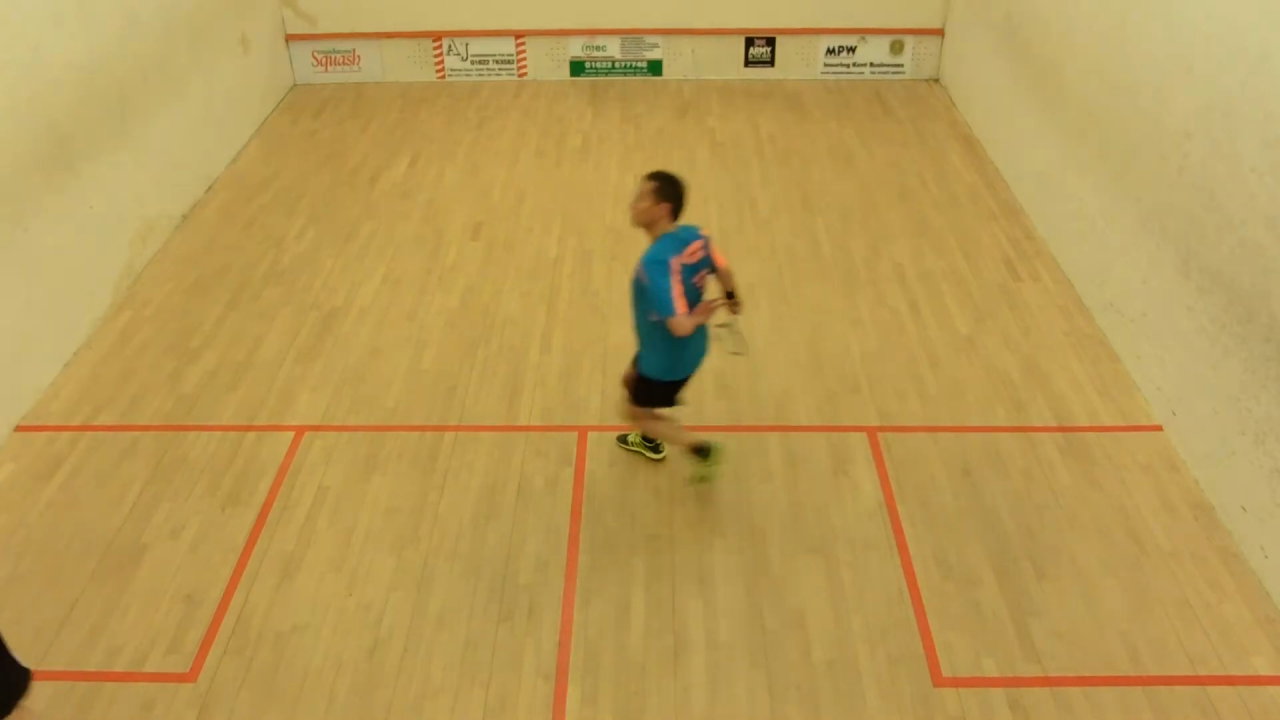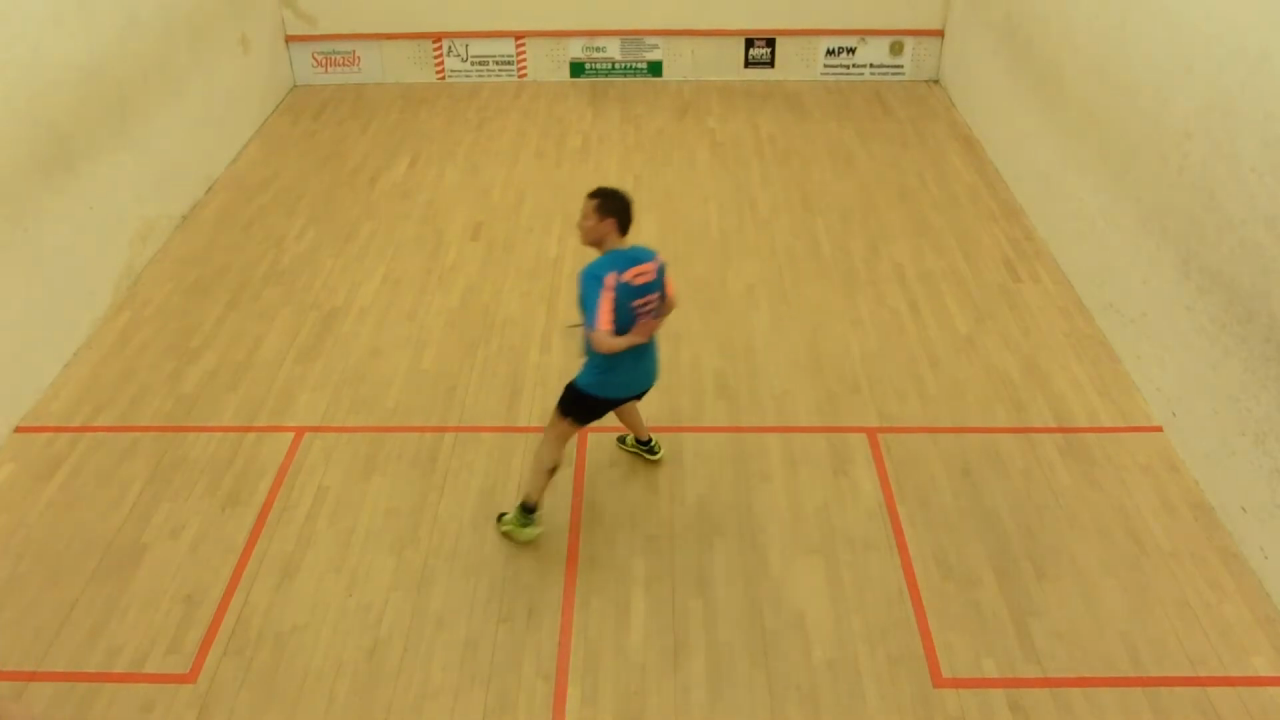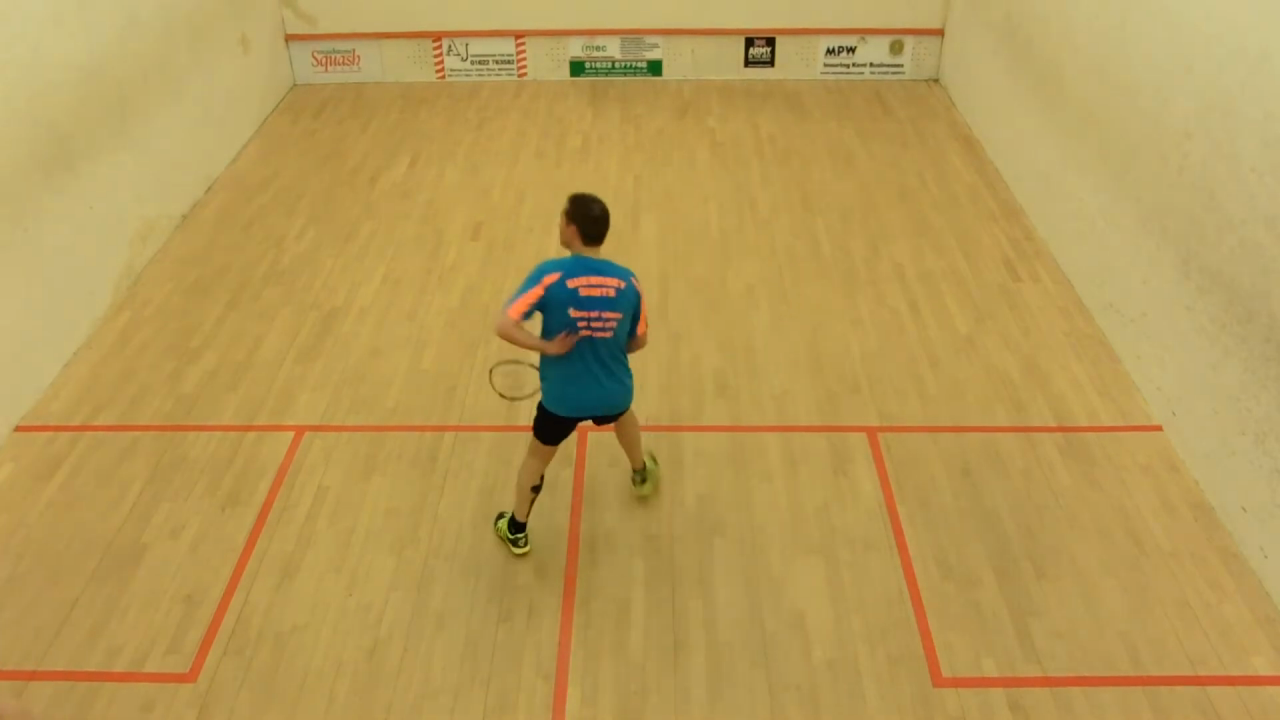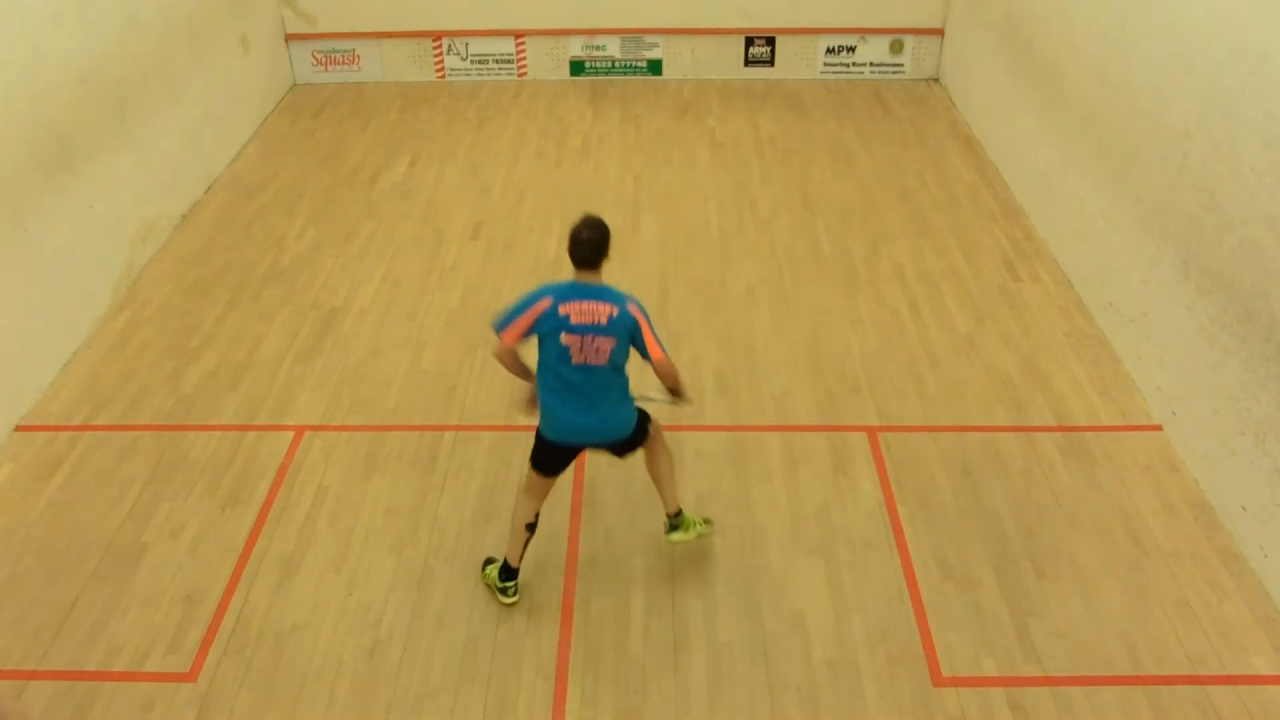
dt=0.2s
person 1, frame 1
left shoulder: (658, 261)
right shoulder: (694, 236)
left elbow: (679, 327)
right elbow: (723, 271)
left wrist: (696, 317)
right wrist: (731, 298)
left hip: (668, 358)
left knee: (637, 413)
right knee: (632, 381)
left ankle: (702, 450)
right ankle: (650, 441)
person 1, frame 2
left shoulder: (598, 274)
right shoulder: (653, 259)
left elbow: (601, 343)
right elbow: (668, 304)
left wrist: (633, 338)
left hip: (605, 377)
right hip: (644, 373)
left knee: (555, 433)
left ankle: (526, 516)
right ankle: (646, 443)
person 1, frame 3
left shoulder: (550, 275)
right shoulder: (627, 281)
left elbow: (504, 326)
right elbow: (640, 341)
left wrist: (547, 347)
left hip: (563, 396)
right hip: (615, 391)
left knee: (537, 456)
right knee: (621, 413)
left ankle: (517, 530)
right ankle: (642, 473)
person 1, frame 4
left shoulder: (546, 300)
right shoulder: (627, 308)
left elbow: (503, 348)
right elbow: (663, 367)
left wrist: (533, 381)
right wrist: (678, 391)
left hip: (560, 425)
right hip: (615, 422)
left knee: (532, 492)
right knee: (653, 435)
left ankle: (507, 577)
right ankle: (677, 520)
